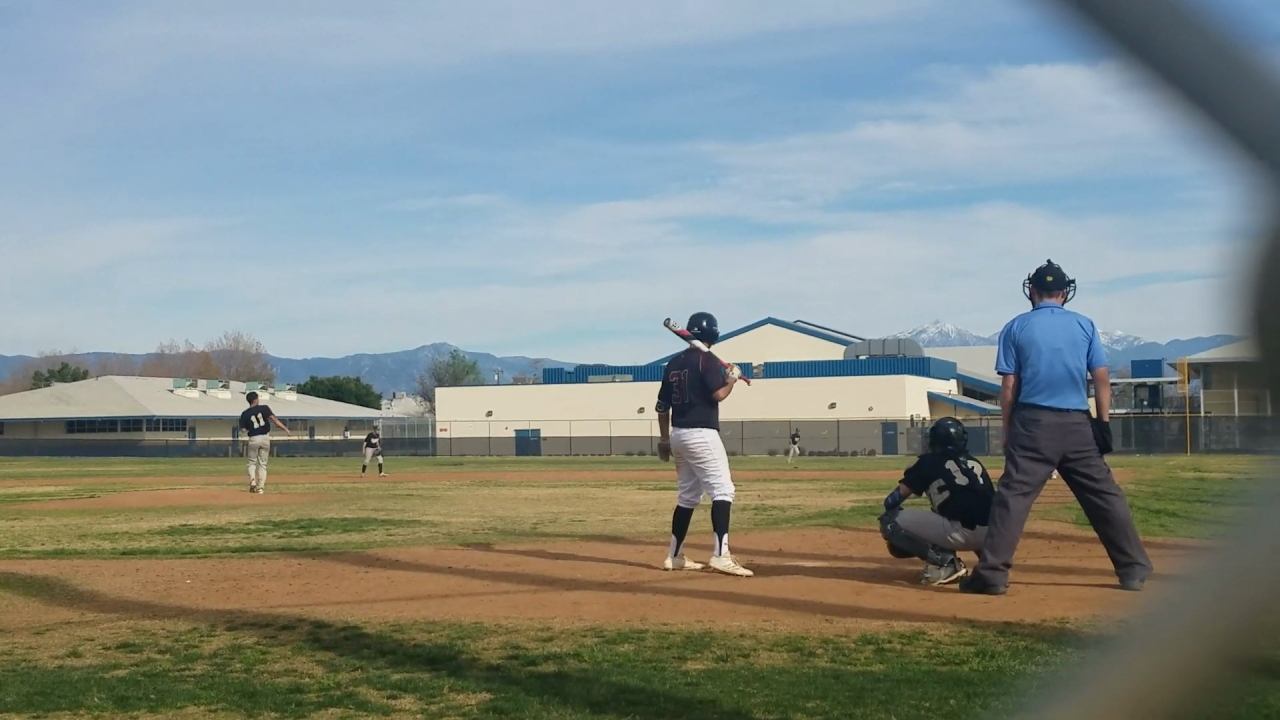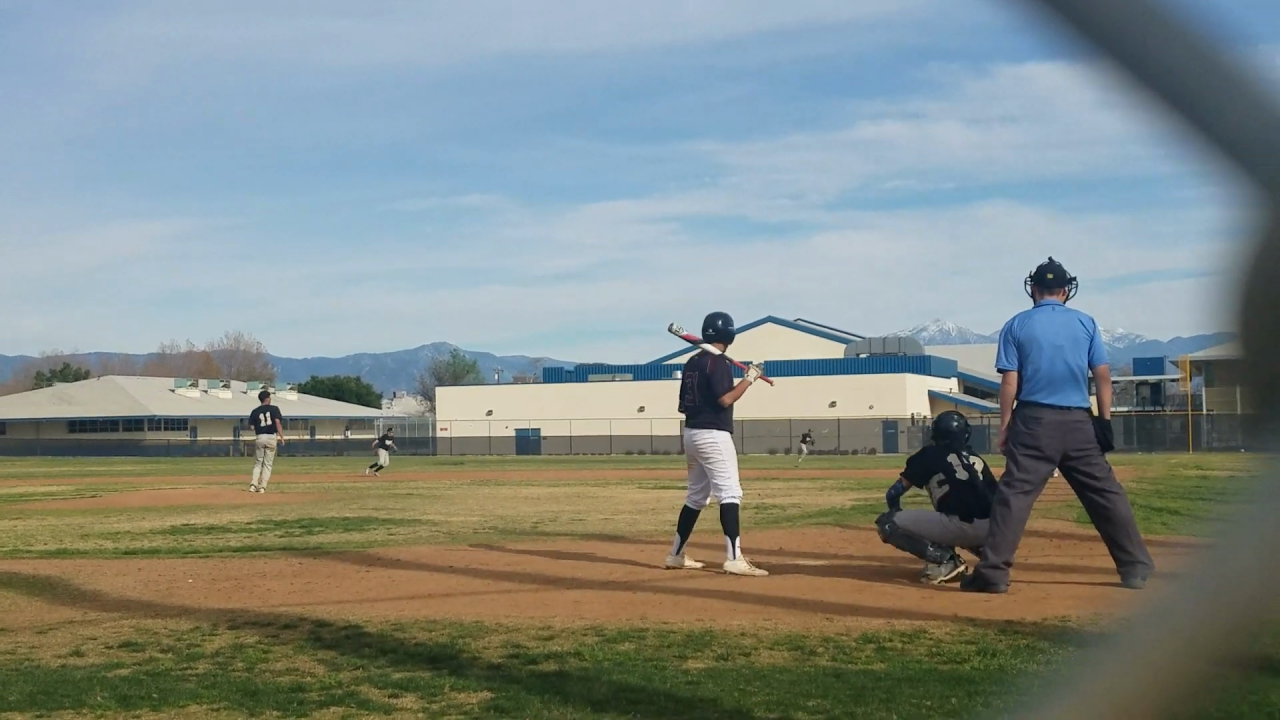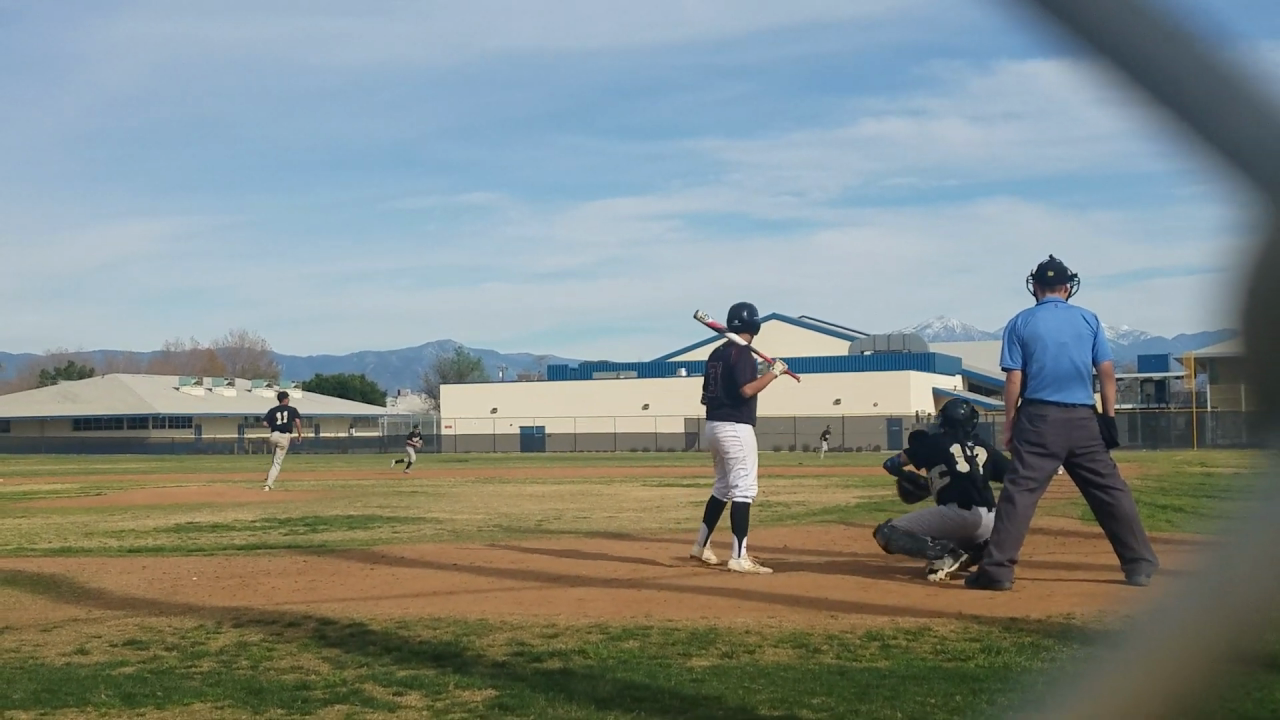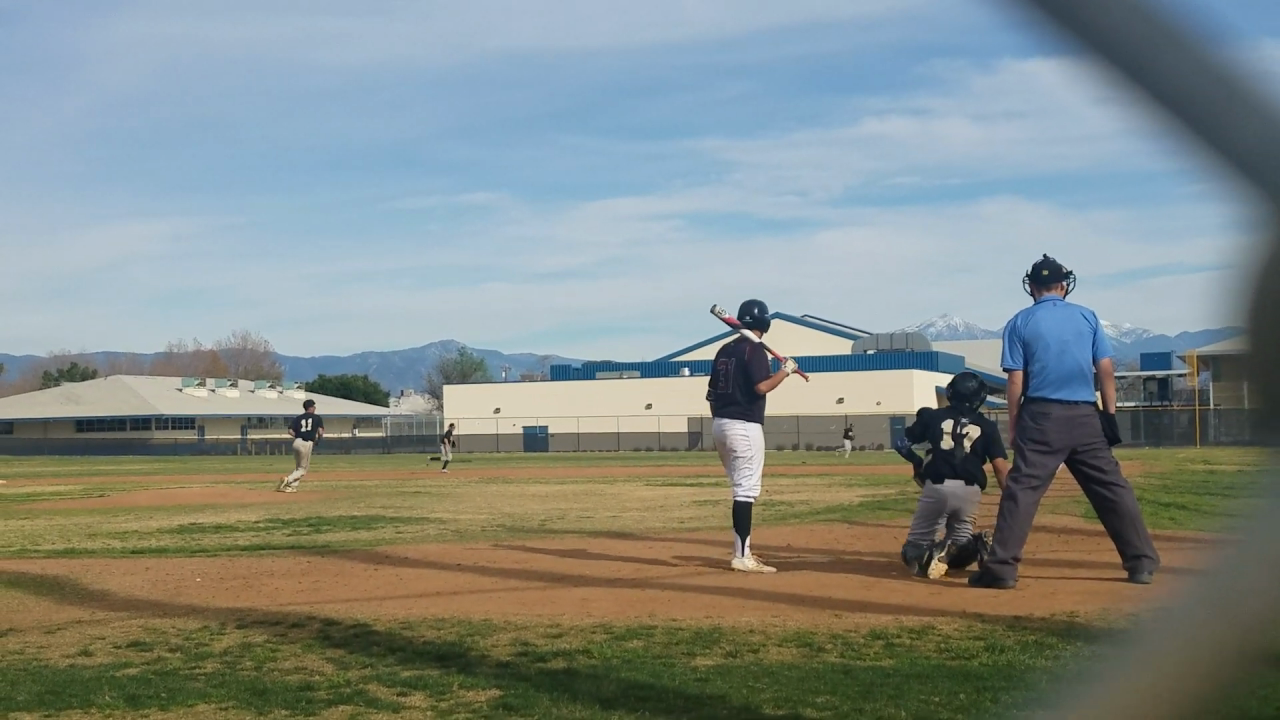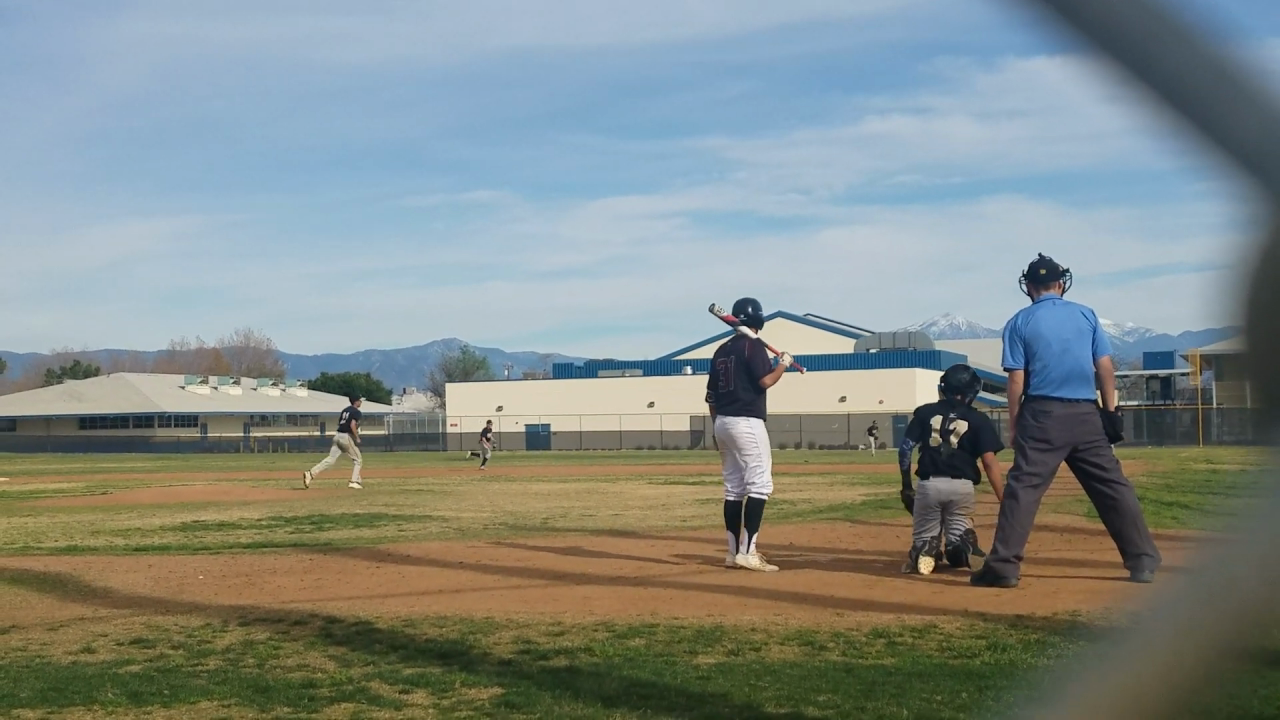
dt=0.3s
person 1, frame 1
left shoulder: (1016, 327)
right shoulder: (1085, 325)
left elbow: (1010, 385)
right elbow: (1101, 377)
left wrist: (1008, 429)
right wrist: (1103, 422)
left hip: (1032, 423)
right hip: (1077, 423)
left knee: (1014, 496)
right knee: (1104, 495)
left ankle: (992, 574)
right ankle: (1134, 570)
person 1, frame 2
left shoulder: (1017, 325)
right shoulder: (1086, 323)
left elbow: (1010, 382)
right elbow: (1103, 375)
left wrist: (1004, 427)
right wrist: (1104, 420)
left hip: (1033, 421)
right hip: (1079, 421)
left knee: (1015, 494)
right knee: (1106, 494)
left ankle: (992, 572)
right ankle: (1136, 568)
person 1, frame 3
left shoulder: (1020, 323)
right shoulder: (1089, 319)
left elbow: (1014, 380)
right elbow: (1106, 371)
left wrist: (1009, 425)
right wrist: (1109, 417)
left hip: (1038, 418)
right hip: (1083, 419)
left knee: (1020, 492)
right knee: (1111, 491)
left ankle: (997, 570)
right ankle: (1140, 565)
person 1, frame 4
left shoulder: (1020, 322)
right shoulder: (1088, 317)
left elbow: (1016, 381)
right elbow: (1106, 369)
left wrist: (1013, 426)
right wrist: (1109, 415)
left hip: (1041, 416)
right hip: (1086, 416)
left knee: (1023, 489)
right knee: (1112, 488)
left ankle: (1000, 568)
right ankle: (1142, 563)
person 1, frame 5
left shoulder: (1020, 322)
right shoulder: (1087, 315)
left elbow: (1016, 380)
right elbow: (1105, 367)
left wrist: (1014, 425)
right wrist: (1110, 412)
left hip: (1041, 415)
right hip: (1086, 414)
left knee: (1023, 487)
right knee: (1113, 486)
left ankle: (1003, 566)
right ankle: (1144, 561)
person 2, frame 1
left shoulder: (673, 364)
right shoulder: (705, 360)
left elbow: (662, 406)
right elbow: (719, 394)
left wrist: (664, 439)
right wrist: (733, 376)
left hip: (679, 435)
right hip: (701, 434)
left knee: (687, 496)
right knee: (722, 490)
left ankle: (675, 556)
right ankle: (721, 555)
person 2, frame 2
left shoulder: (692, 363)
right shoulder: (717, 362)
left elbow: (684, 404)
right elbow: (726, 399)
right wrist: (749, 378)
left hip: (692, 434)
right hip: (713, 435)
left knee: (696, 496)
right knee: (730, 493)
left ankle: (676, 554)
right ankle: (734, 558)
person 2, frame 3
left shoulder: (716, 353)
right shoulder: (741, 352)
left elbow: (706, 396)
right elbow: (747, 390)
right wrist: (774, 372)
left hip: (714, 426)
right hip: (735, 428)
left knee: (722, 488)
right knee: (744, 490)
left ankle: (701, 545)
right ankle: (739, 557)
person 2, frame 4
left shoulder: (724, 351)
right shoulder: (753, 349)
left elbow: (711, 394)
right elbow: (762, 387)
right wrist: (786, 370)
left hip: (721, 425)
right hip: (743, 426)
left knee: (741, 488)
right knee: (747, 489)
left ankle: (739, 552)
right ankle: (743, 557)
person 2, frame 5
left shoulder: (721, 351)
right shoulder: (753, 345)
left elbow: (711, 395)
right elbow: (765, 381)
right wrist: (783, 363)
left hip: (723, 423)
right hip: (747, 423)
left knee: (733, 489)
right knee: (760, 485)
left ankle: (734, 552)
right ankle: (748, 552)
person 3, frame 1
left shoulder: (929, 462)
right shoulder: (974, 463)
left elbow: (892, 501)
left hip: (962, 533)
left knee: (889, 521)
left ankle: (944, 562)
person 3, frame 2
left shoulder: (929, 454)
right shoulder: (976, 459)
left elbow: (893, 493)
left wrist: (896, 512)
left hip: (958, 526)
right hip: (987, 531)
left knee: (886, 523)
left ankle: (943, 559)
person 3, frame 3
left shoulder: (933, 442)
right shoulder: (984, 447)
left elbow: (891, 465)
left wrist: (909, 477)
left hip: (955, 513)
right hip: (987, 521)
left knee: (885, 533)
left ankle: (942, 553)
person 3, frame 4
left shoulder: (932, 416)
right shoulder: (986, 426)
left elbow: (901, 445)
right elbow: (1001, 469)
left wrist: (919, 464)
left hip: (937, 488)
right hip: (970, 491)
left knee: (913, 551)
right knee: (957, 557)
left ankle: (932, 551)
right ankle: (976, 547)
person 3, frame 5
left shoulder: (926, 412)
right shoulder: (979, 420)
left elbow: (905, 448)
right elbow: (989, 463)
left wrist: (906, 484)
left hip: (929, 484)
right hip: (962, 487)
left knee: (922, 543)
right knee: (956, 555)
left ankle: (926, 548)
right ankle: (965, 544)
